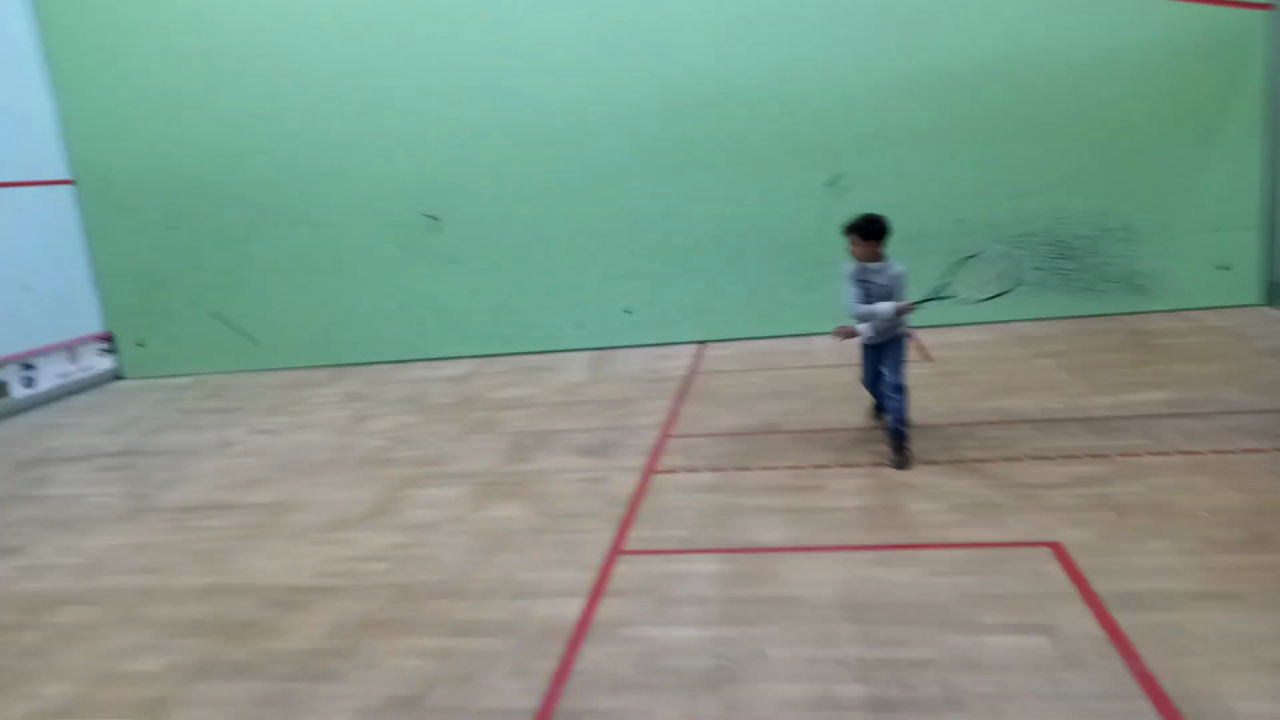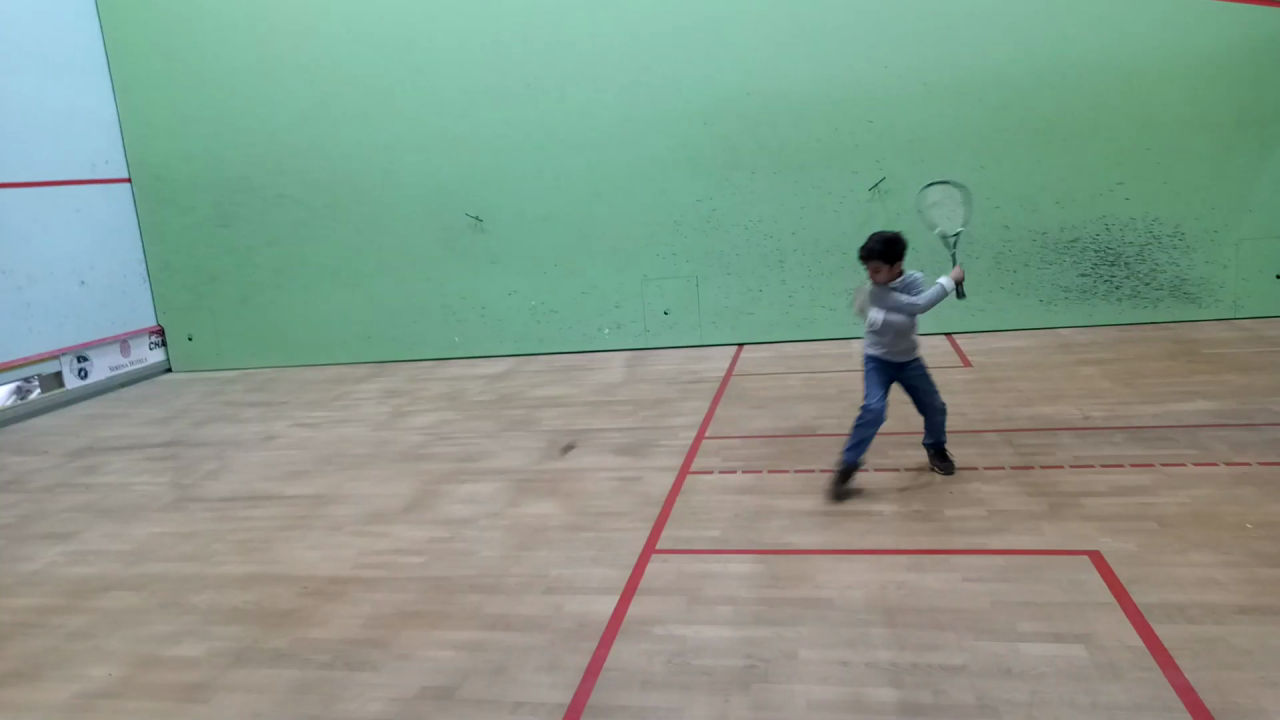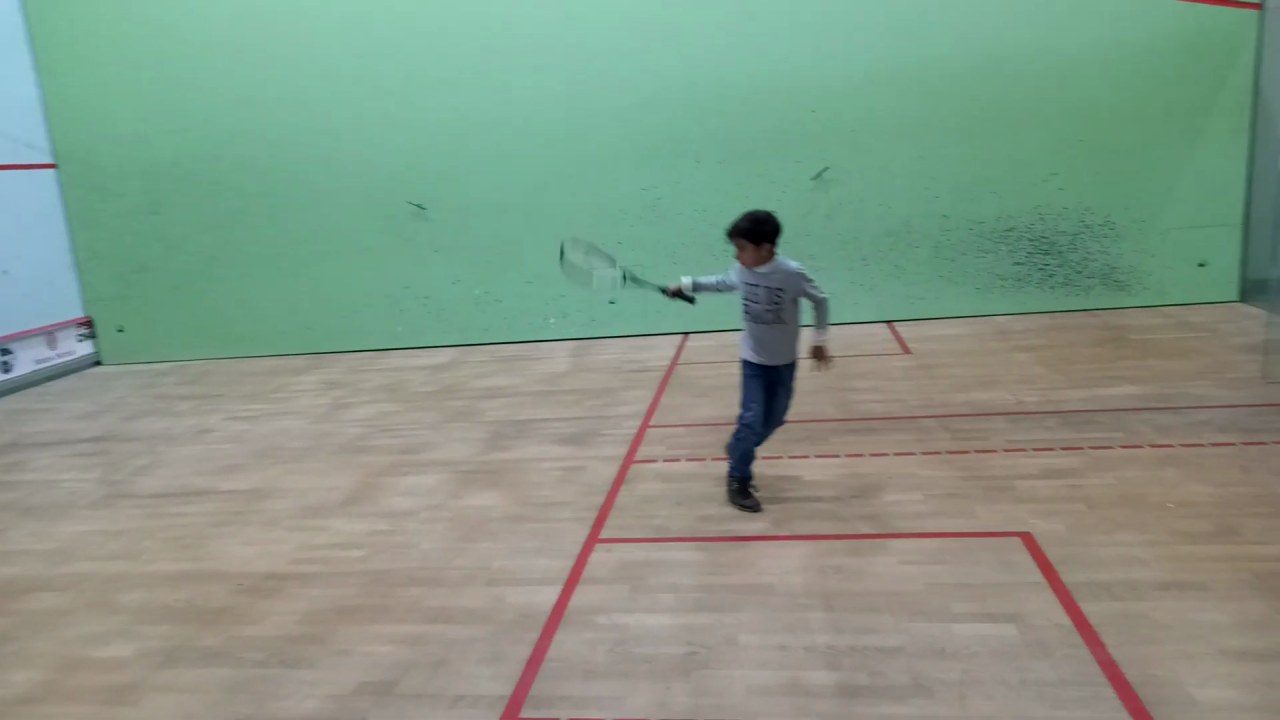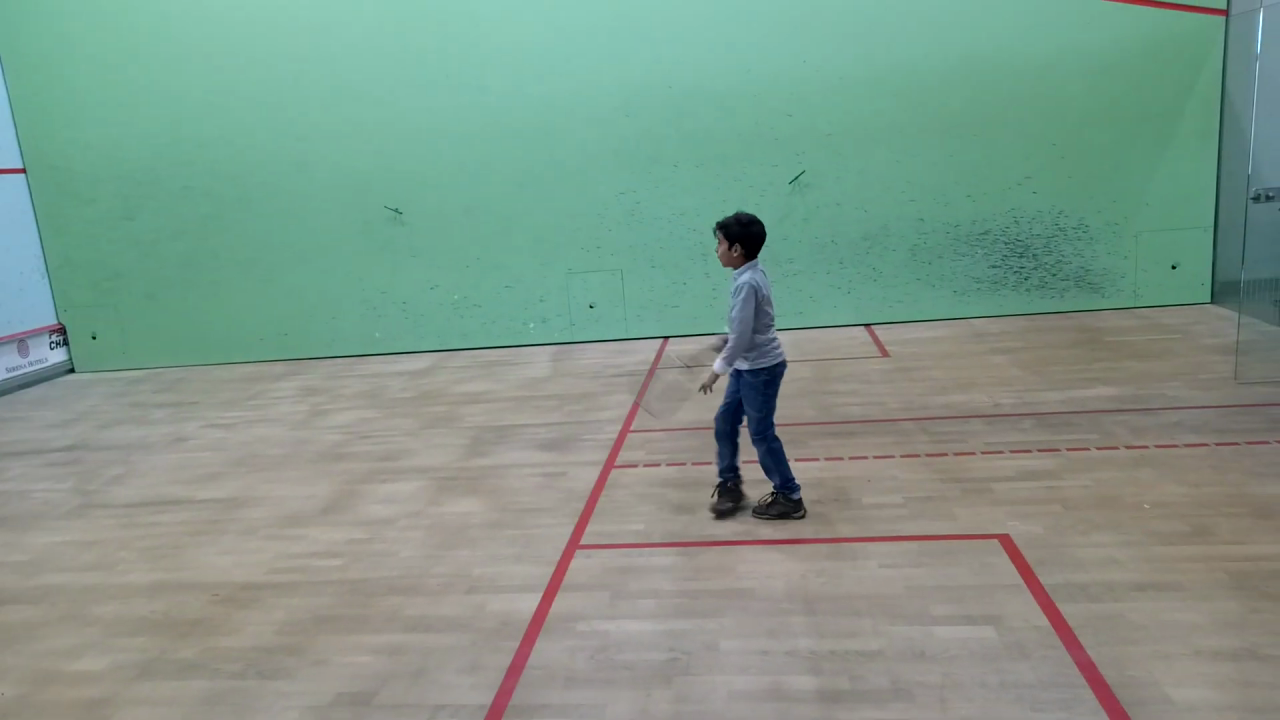
dt=0.4s
person 1, frame 1
left shoulder: (895, 272)
right shoulder: (853, 271)
left elbow: (895, 316)
right elbow: (858, 310)
left wrist: (859, 330)
right wrist: (892, 308)
left hip: (891, 336)
right hip: (869, 337)
left knee: (892, 385)
right knee: (871, 383)
left ankle: (898, 439)
right ankle: (883, 405)
person 1, frame 2
left shoulder: (916, 280)
right shoulder: (874, 290)
left elbow: (905, 320)
right elbow: (915, 306)
left wrist: (876, 317)
right wrist: (949, 280)
left hip: (908, 359)
right hip: (878, 359)
left knee: (935, 407)
right knee: (873, 410)
left ankle: (936, 449)
right ankle: (847, 468)
person 1, frame 3
left shoulder: (792, 273)
right shoulder: (742, 270)
left elbow: (820, 300)
right elbow: (722, 282)
left wrist: (818, 340)
right wrist: (687, 284)
left hip: (784, 362)
right hip: (754, 360)
left knee: (774, 419)
right knee: (751, 420)
left ankle: (745, 453)
right ankle: (738, 481)
person 1, frame 4
left shoulder: (747, 282)
right shoulder: (747, 275)
left elbow: (741, 334)
left wrist: (718, 369)
right wrist: (726, 339)
left hip: (762, 368)
right hip: (746, 366)
left knee: (761, 433)
right knee: (725, 421)
left ankle: (790, 497)
right ankle: (729, 485)
